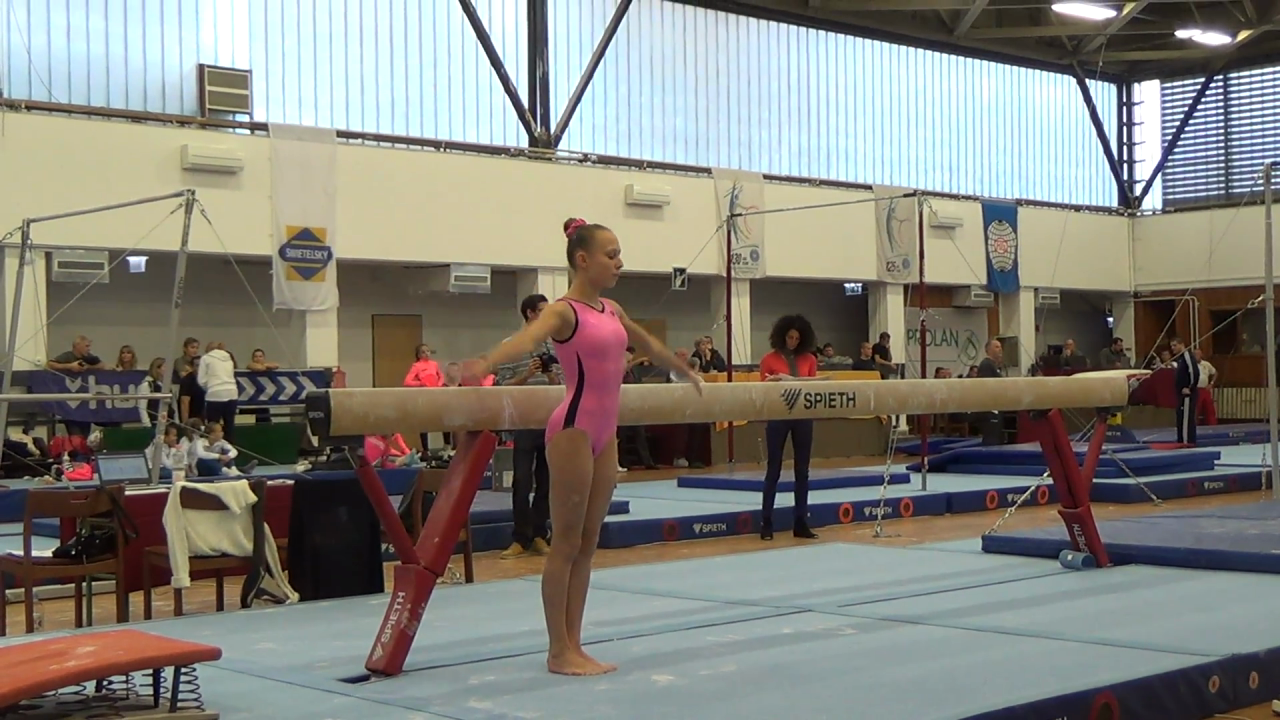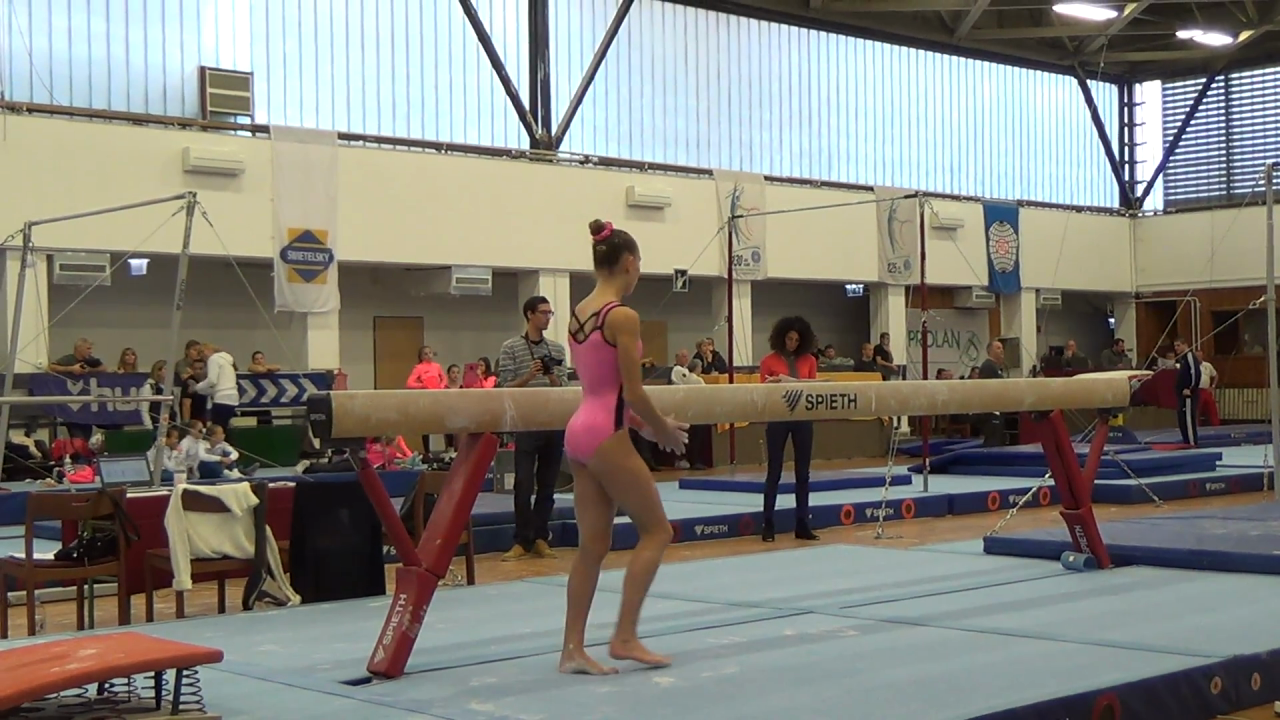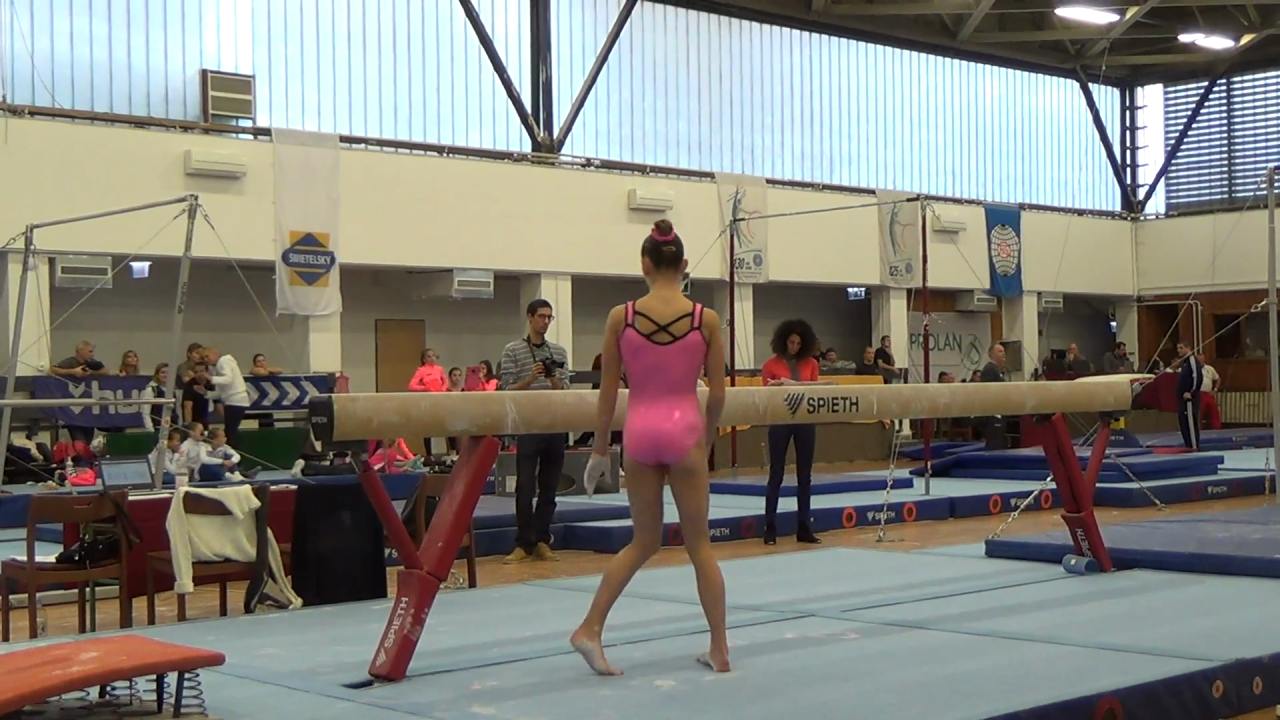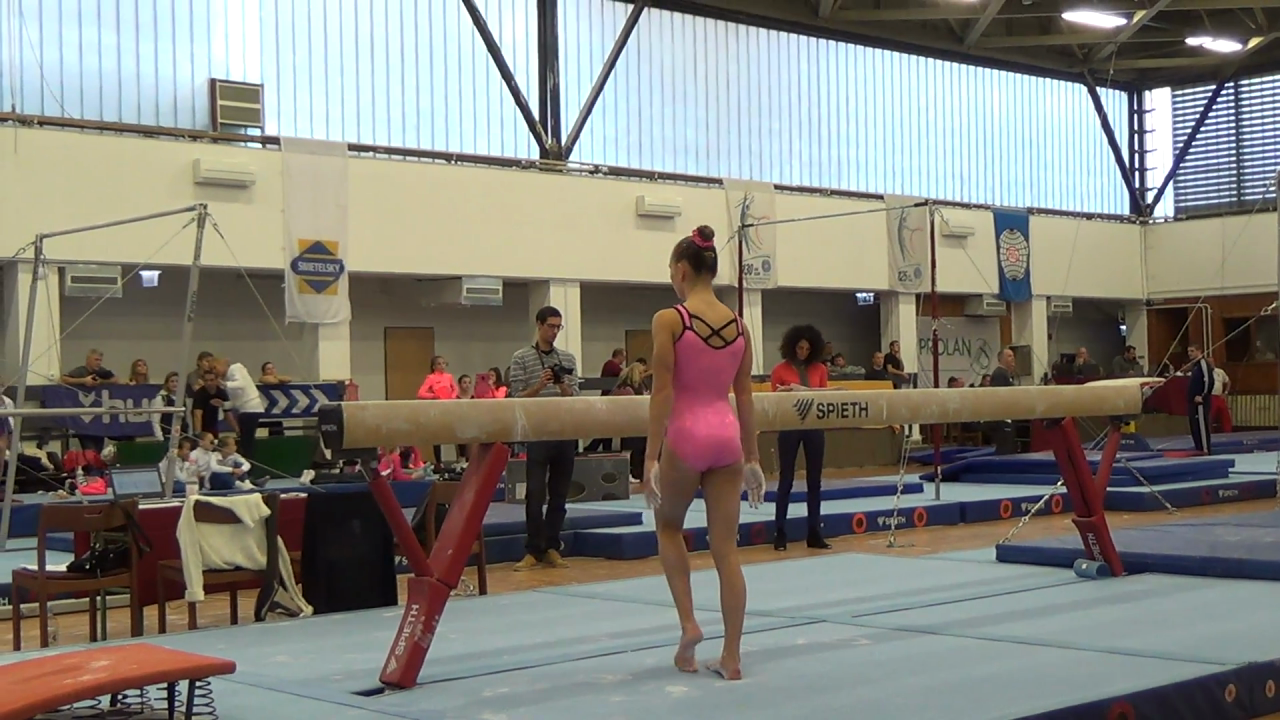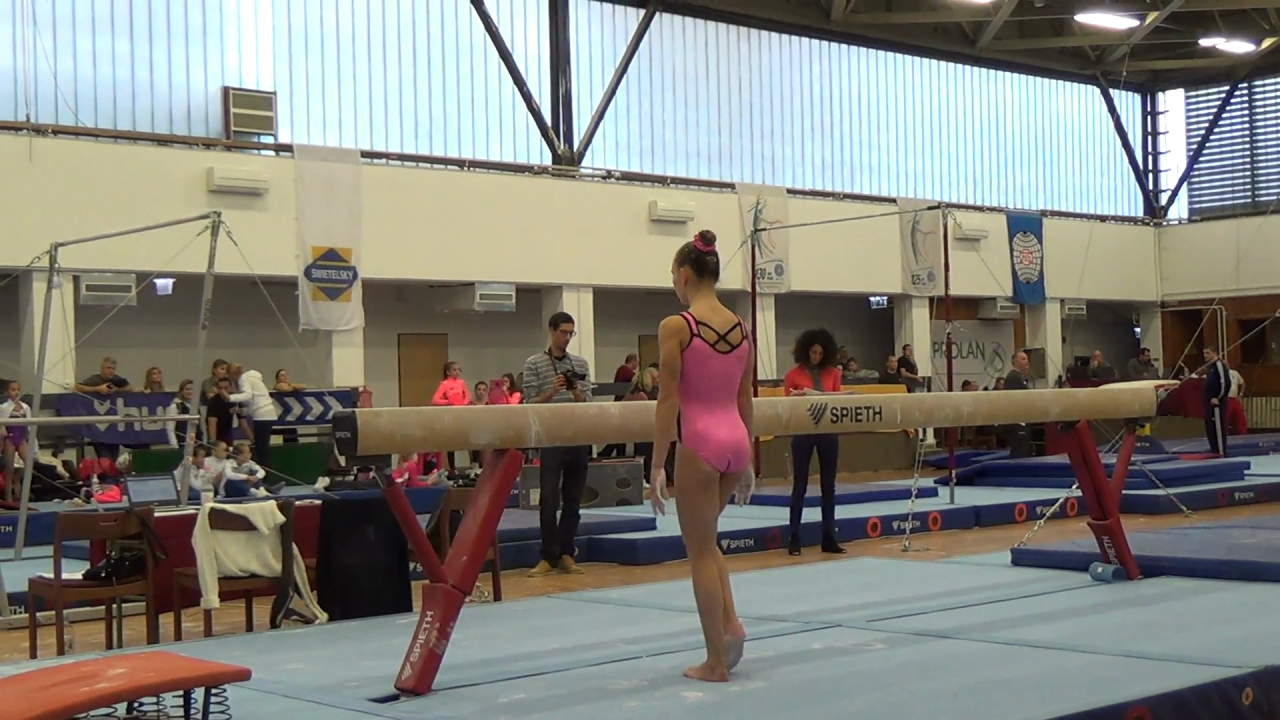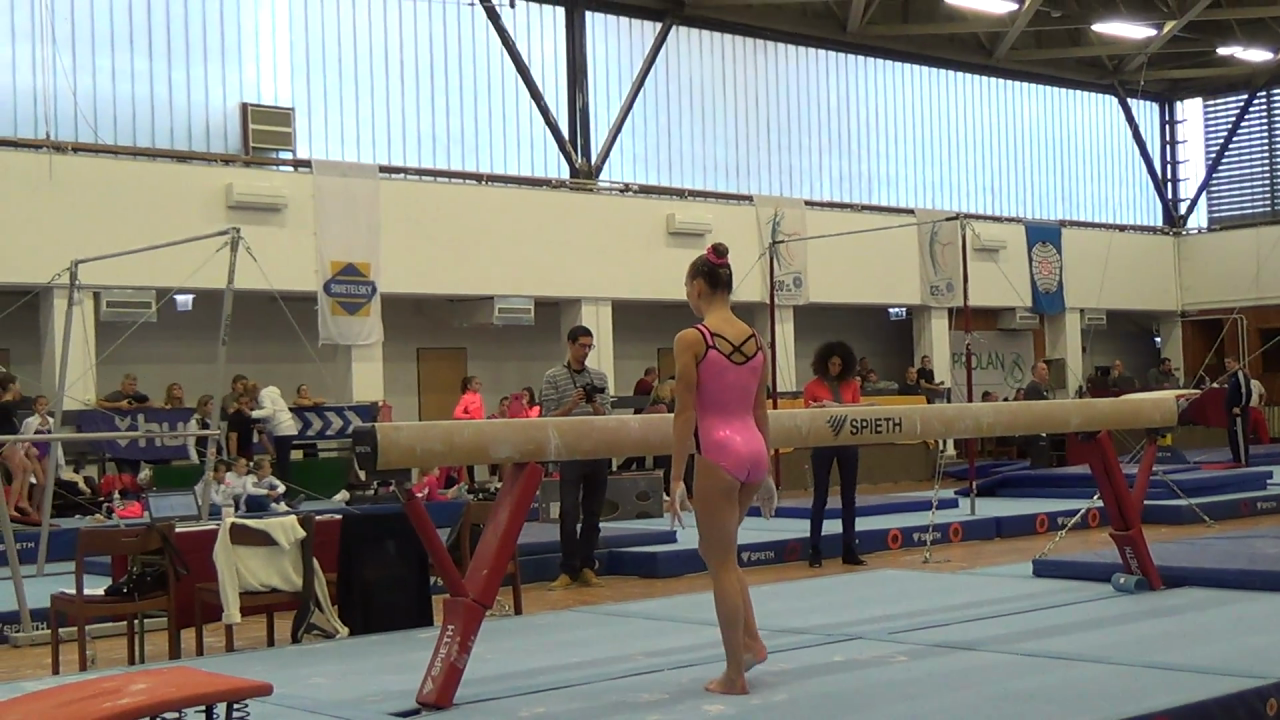
dt=0.4s
person 1, frame 1
left shoulder: (611, 310)
right shoulder: (562, 311)
left elbow: (651, 346)
right elbow: (525, 339)
left wrist: (685, 368)
right wrist: (485, 363)
left hip: (604, 435)
right hip: (574, 432)
left knee: (586, 543)
right knee: (567, 544)
left ankle: (572, 644)
right ankle: (560, 650)
person 1, frame 2
left shoulder: (579, 314)
right shoulder: (624, 317)
right elbow: (635, 392)
left wrist: (653, 422)
right wrist: (663, 427)
left hip: (580, 431)
right hip: (606, 436)
left knee: (593, 543)
right knee: (656, 531)
left ankle: (572, 647)
right ankle: (625, 636)
person 1, frame 3
left shoulder: (621, 317)
right shoulder: (706, 319)
left elbow: (608, 389)
right elbow: (717, 393)
left wrist: (600, 447)
right wrist: (704, 438)
left hip: (640, 432)
right hip: (684, 431)
left knee: (643, 541)
right knee: (699, 545)
left ankle: (590, 628)
right ankle: (718, 649)
person 1, frame 4
left shoulder: (669, 319)
right shoulder: (737, 324)
left elbow: (662, 392)
right elbow: (745, 397)
left wrist: (651, 457)
right wrist: (752, 458)
left hip: (686, 437)
right hip: (727, 437)
left knee: (667, 525)
right knee: (725, 550)
left ankle: (689, 625)
right ankle: (731, 656)
person 1, frame 5
left shoulder: (675, 326)
right shoulder: (740, 327)
left elbow: (668, 400)
right elbow: (746, 399)
left wrist: (657, 465)
right wrist: (747, 460)
left hip: (699, 443)
right hip: (736, 439)
left knee: (700, 553)
right knee: (705, 542)
left ankle: (714, 662)
right ankle: (730, 624)
person 1, frame 6
left shoulder: (691, 339)
right shoulder: (754, 338)
left elbow: (685, 413)
right elbow: (760, 410)
left wrist: (675, 477)
right wrist: (766, 471)
left hip: (717, 454)
right hip: (752, 450)
left knee: (721, 565)
right knee: (718, 553)
left ankle: (734, 675)
right ankle: (751, 643)
person 2, frame 1
left shoulder: (556, 347)
left elbow: (562, 387)
right elbow: (503, 386)
left wrist: (553, 376)
right wrist: (527, 375)
left knee: (545, 482)
right knee: (522, 483)
left ankle: (539, 536)
right ankle: (521, 538)
person 2, frame 2
left shoulder: (557, 348)
right shoulder: (511, 347)
left elbow: (564, 389)
right elbow: (505, 387)
left wrist: (553, 378)
right wrist: (528, 376)
left knee: (547, 485)
right knee: (523, 485)
left ankle: (540, 538)
right ankle: (522, 541)
person 2, frame 3
left shoulder: (559, 351)
right shoulder: (512, 351)
left elbow: (566, 391)
right elbow: (507, 390)
left wrist: (554, 380)
right wrist: (530, 379)
left knee: (549, 487)
right knee: (525, 488)
left ankle: (542, 541)
right ankle: (524, 543)
person 2, frame 4
left shoulder: (568, 358)
right shoulder: (521, 358)
left elbow: (575, 398)
right elbow: (516, 398)
left wrist: (563, 387)
right wrist: (539, 386)
left knee: (559, 495)
right knee: (535, 495)
left ankle: (552, 548)
right ankle: (534, 550)
person 2, frame 5
left shoulder: (581, 364)
right shoulder: (534, 364)
left elbow: (588, 404)
right elbow: (529, 404)
left wrist: (576, 392)
right wrist: (551, 392)
left knee: (573, 500)
right knee: (549, 501)
left ankle: (566, 554)
right ankle: (548, 556)
person 2, frame 6
left shoulder: (600, 377)
right shoulder: (553, 377)
left elbow: (607, 417)
right elbow: (549, 417)
left wrist: (596, 406)
right wrist: (571, 405)
left knee: (593, 514)
right knee: (569, 514)
left ankle: (587, 567)
right ankle: (569, 570)
person 3, frame 1
left shoulder: (809, 359)
right shoulder: (769, 360)
right wrist: (772, 382)
left hip: (803, 416)
right hip: (778, 416)
left knee: (802, 470)
right knee: (774, 470)
left ankle: (801, 523)
right ankle: (766, 523)
person 3, frame 2
left shoulder: (809, 360)
right shoulder: (769, 361)
right wrist: (771, 383)
left hip: (803, 418)
right hip: (778, 418)
left knee: (803, 472)
right knee: (774, 472)
left ankle: (802, 524)
right ankle: (768, 525)
person 3, frame 3
left shoulder: (810, 363)
right shoulder: (771, 365)
right wrist: (774, 386)
left hip: (805, 421)
right hip: (780, 421)
left knee: (804, 475)
right knee: (776, 474)
left ankle: (804, 527)
right ankle: (770, 528)
person 3, frame 4
left shoulder: (820, 369)
right shoulder: (780, 370)
right wrist: (783, 393)
left hip: (814, 427)
right hip: (790, 427)
left knee: (814, 481)
right knee: (786, 480)
left ankle: (814, 533)
right ankle: (780, 534)
person 3, frame 5
left shoulder: (833, 373)
right shoulder: (793, 375)
right wrist: (798, 397)
left hip: (828, 431)
right hip: (803, 432)
left knee: (828, 485)
right knee: (800, 485)
left ankle: (828, 538)
right ankle: (794, 538)
person 3, frame 6
left shoulder: (852, 385)
right shoulder: (812, 387)
right wrist: (818, 409)
left hip: (848, 443)
right hip: (823, 444)
left knee: (849, 497)
right knee: (820, 497)
left ankle: (849, 549)
right ankle: (815, 551)
